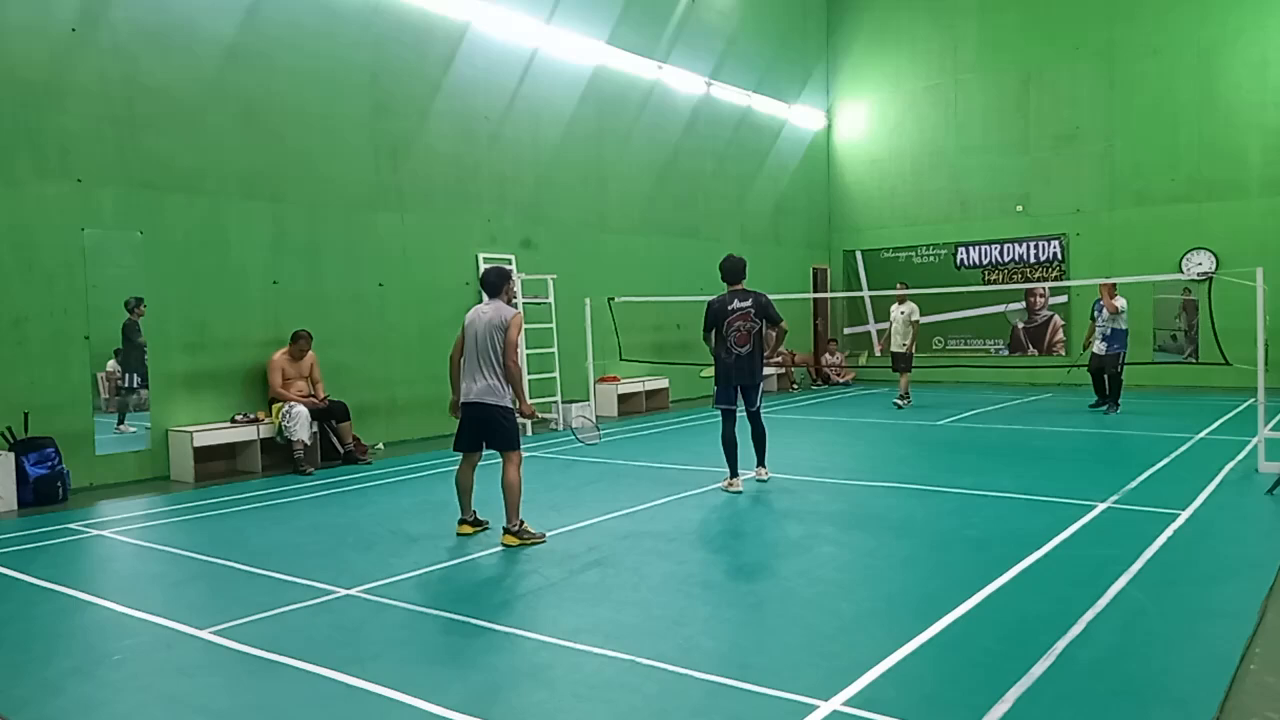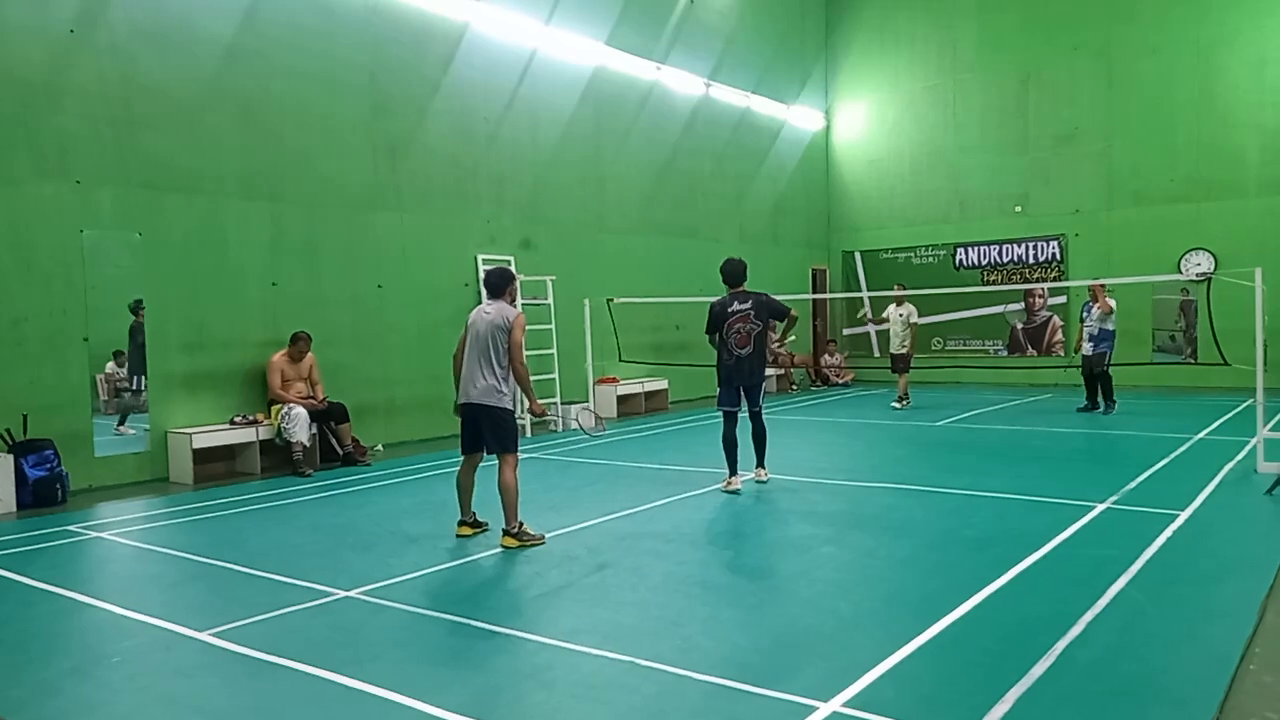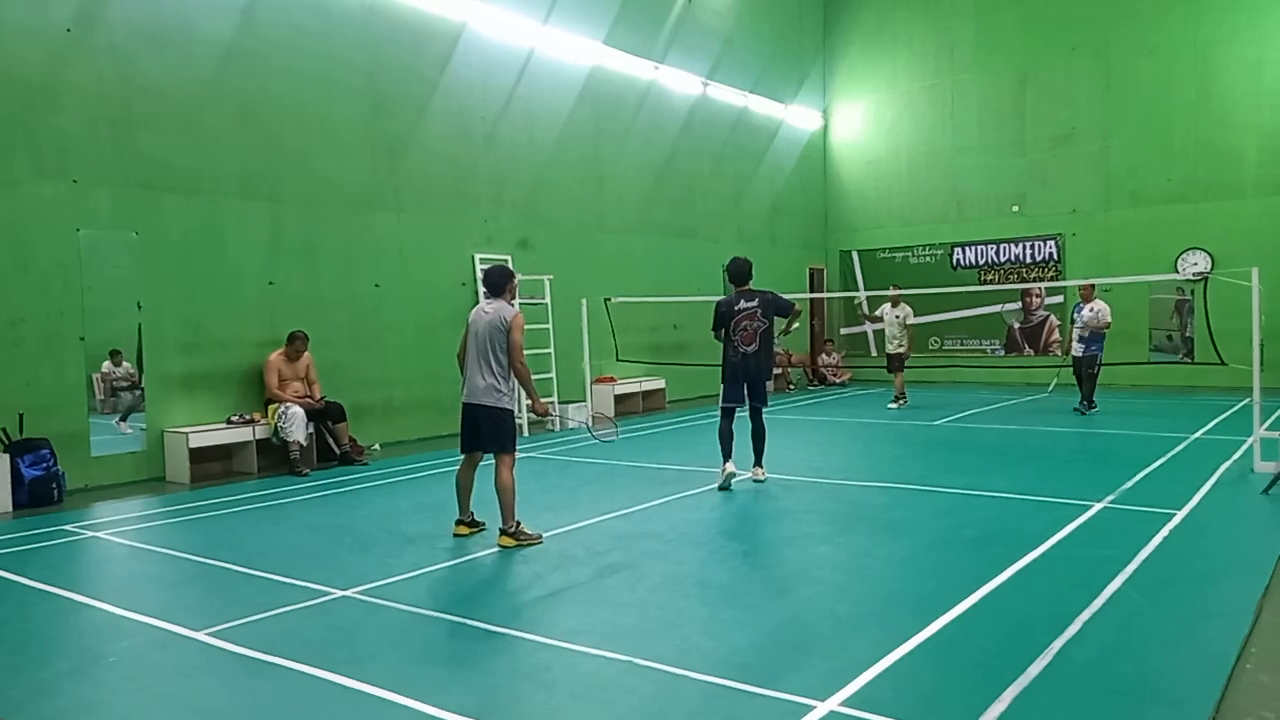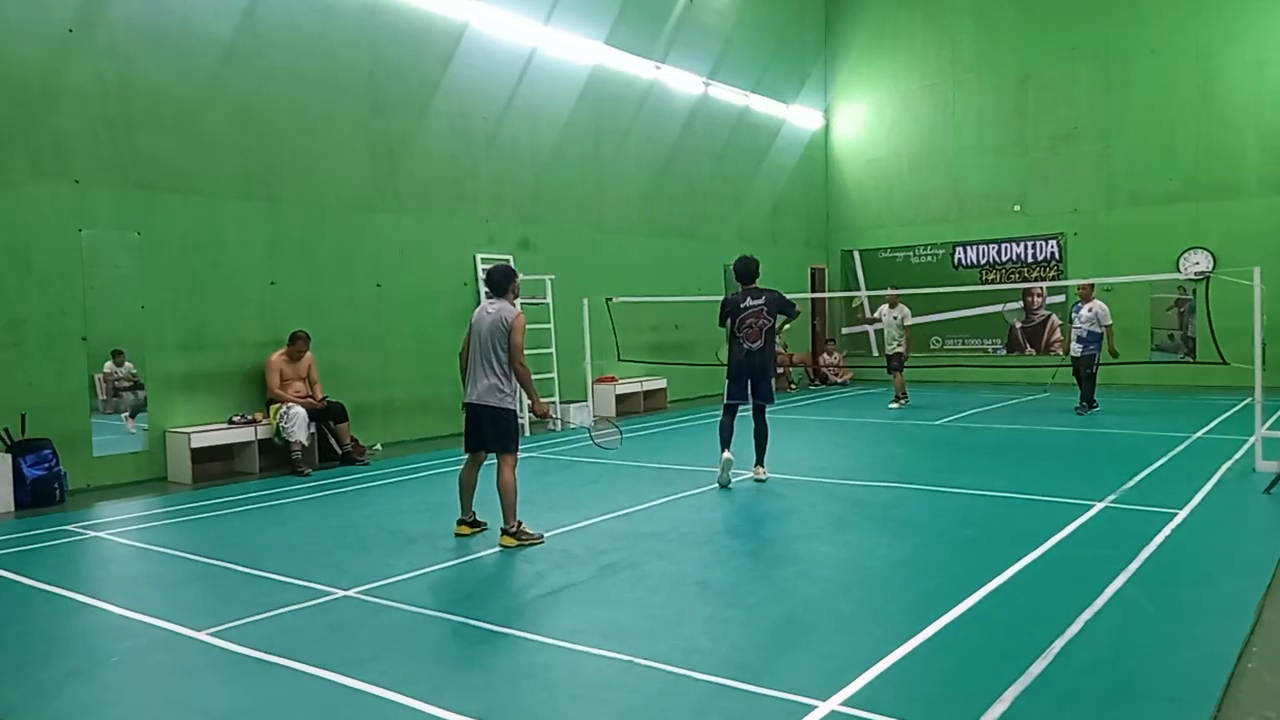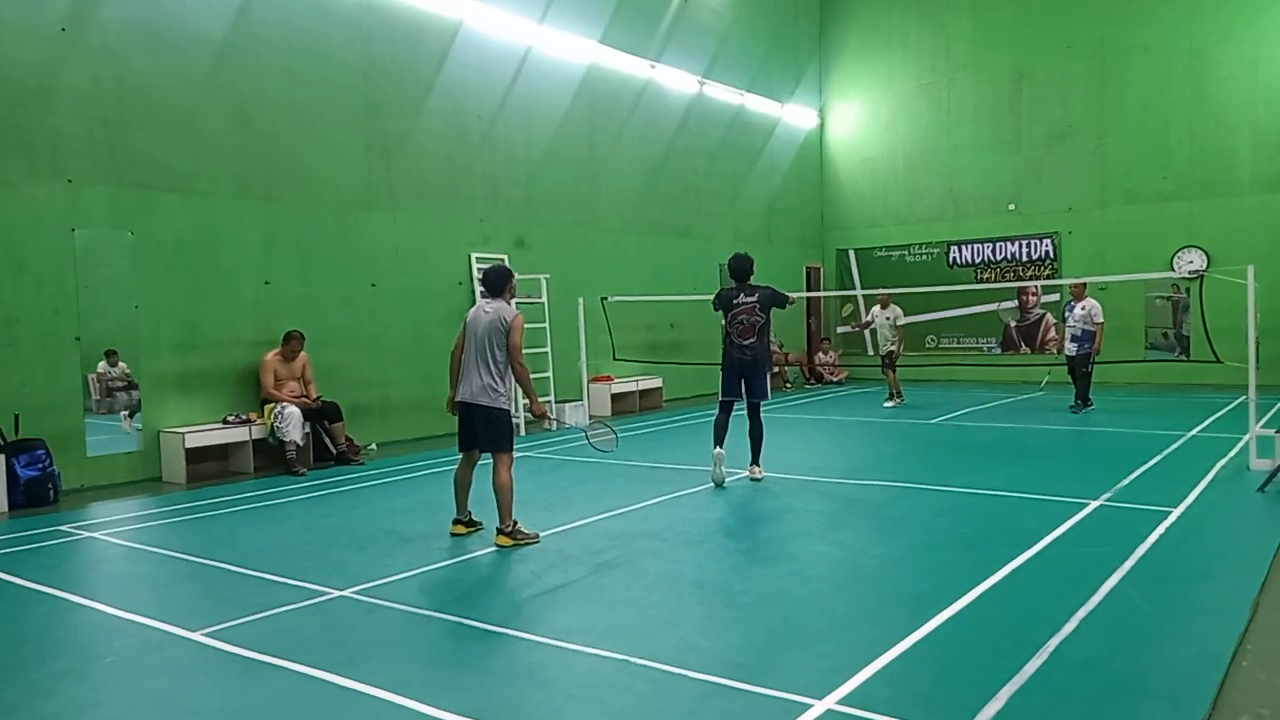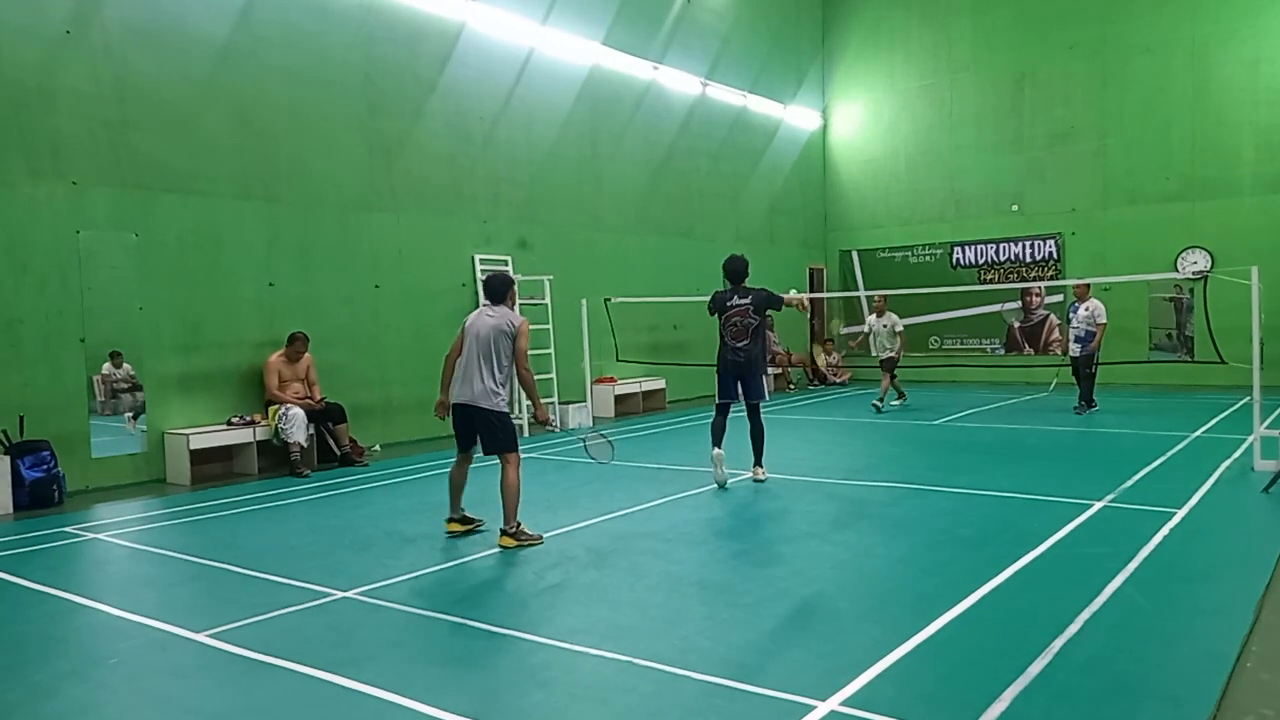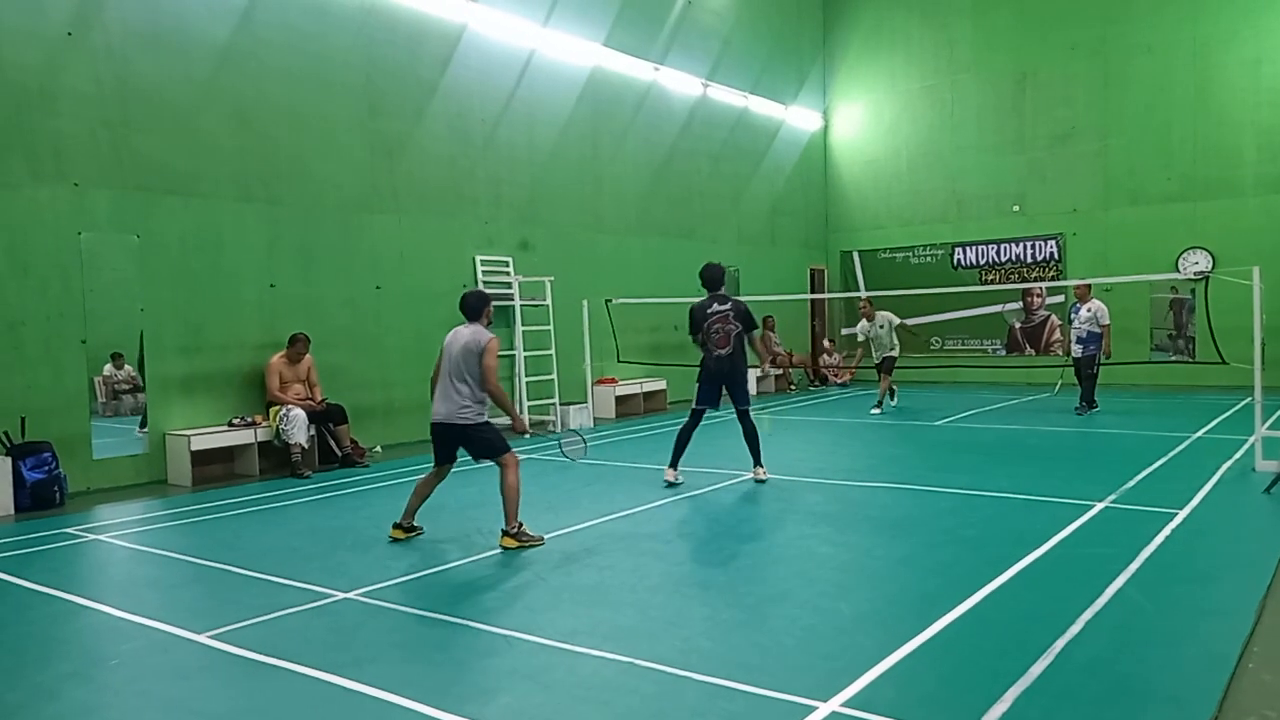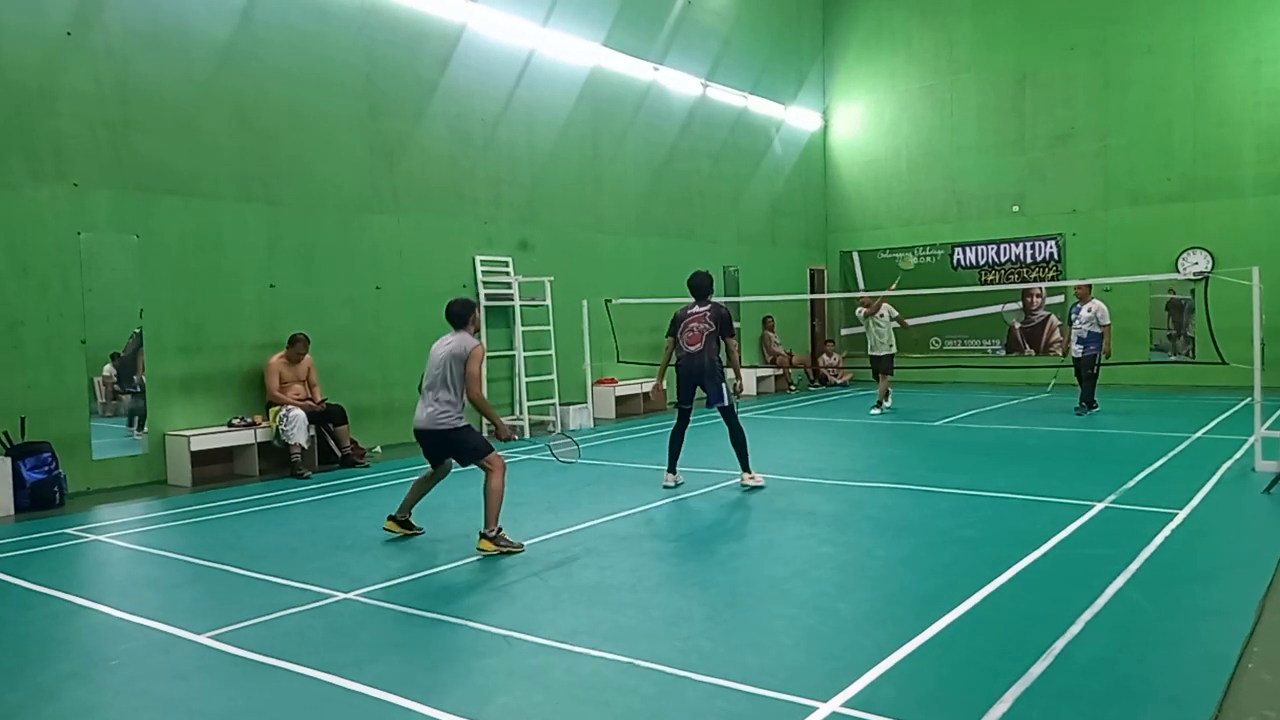
dt=0.3s
person 1, frame 1
left shoulder: (472, 314)
right shoulder: (511, 315)
left elbow: (455, 356)
right elbow: (510, 362)
left wrist: (455, 394)
right wrist: (522, 400)
left hip: (469, 398)
right hip: (496, 399)
left knee: (469, 459)
right knee: (512, 459)
left ankle: (467, 519)
right ankle: (513, 529)
person 1, frame 2
left shoulder: (475, 314)
right shoulder: (514, 316)
left elbow: (458, 356)
right elbow: (517, 363)
left wrist: (459, 393)
right wrist: (532, 400)
left hip: (469, 399)
right hip: (495, 400)
left knee: (470, 459)
right knee: (508, 462)
left ankle: (466, 520)
right ankle: (512, 530)
person 1, frame 3
left shoulder: (476, 312)
right shoulder: (513, 316)
left elbow: (462, 355)
right elbow: (517, 363)
right wrist: (535, 399)
left hip: (471, 398)
right hip: (496, 400)
left knee: (470, 459)
right knee: (505, 461)
left ankle: (464, 520)
right ankle: (509, 530)
person 1, frame 4
left shoulder: (479, 312)
right shoulder: (514, 316)
left elbow: (464, 355)
right elbow: (517, 363)
right wrist: (535, 400)
left hip: (475, 399)
right hip: (499, 401)
left knee: (474, 458)
right knee: (507, 462)
left ankle: (466, 519)
right ankle: (511, 529)
person 1, frame 5
left shoulder: (474, 311)
right shoulder: (512, 316)
left elbow: (456, 353)
right elbow: (516, 364)
left wrist: (453, 391)
right wrist: (534, 400)
left hip: (466, 397)
right hip: (492, 400)
left knee: (469, 457)
right knee: (503, 461)
left ankle: (462, 519)
right ankle: (507, 529)
person 1, frame 6
left shoulder: (473, 317)
right shoulder: (517, 322)
left elbow: (451, 356)
right elbow: (523, 369)
left wrist: (444, 395)
right wrist: (538, 406)
left hip: (461, 400)
right hip: (490, 402)
left knee: (463, 457)
right knee: (511, 461)
left ankle: (456, 517)
right ankle: (510, 530)
person 1, frame 7
left shoulder: (452, 335)
right shoulder: (488, 340)
left elbow: (435, 377)
right elbow: (492, 386)
right wrist: (515, 417)
left hip: (440, 418)
right hip: (469, 418)
left knee: (439, 470)
right knee: (509, 463)
left ankle: (403, 524)
right ankle: (512, 530)
person 1, frame 8
left shoulder: (440, 342)
right shoulder: (473, 347)
right elbow: (474, 394)
right wrist: (499, 424)
left hip: (423, 423)
right hip: (448, 424)
left knee: (440, 469)
right knee: (495, 465)
left ankle: (399, 518)
right ankle: (490, 534)
person 2, frame 1
left shoulder: (716, 304)
right shoulder: (760, 300)
left elbow: (707, 337)
right elbow: (782, 328)
right wrist: (773, 350)
left hip: (726, 371)
right hip: (753, 370)
left knee: (728, 422)
right knee: (755, 417)
left ankle: (734, 478)
right ankle: (761, 467)
person 2, frame 2
left shoulder: (717, 306)
right shoulder: (762, 301)
left elbow: (712, 339)
right elbow: (793, 316)
right wrist: (782, 337)
left hip: (728, 371)
right hip: (755, 370)
left knee: (729, 423)
right knee: (756, 418)
left ankle: (733, 477)
right ankle: (761, 469)
person 2, frame 3
left shoulder: (723, 304)
right shoulder: (767, 299)
left elbow: (717, 335)
right elbow: (797, 309)
right wrist: (788, 327)
left hip: (733, 368)
right hip: (760, 367)
left knee: (727, 417)
right knee: (756, 416)
left ankle: (728, 462)
right ankle: (758, 468)
person 2, frame 4
left shoulder: (730, 301)
right shoulder: (772, 297)
left elbow: (722, 325)
right elbow: (796, 311)
right wrist: (781, 326)
left hip: (738, 365)
right hip: (764, 365)
left knee: (729, 413)
right knee: (759, 415)
left ankle: (726, 451)
right ankle: (759, 467)
person 2, frame 5
left shoulder: (725, 296)
right shoulder: (765, 294)
right elbow: (790, 300)
right wrist: (790, 297)
left hip: (732, 362)
right hip: (757, 362)
left knee: (724, 410)
right knee: (754, 413)
left ankle: (718, 448)
right ankle: (755, 466)
person 2, frame 6
left shoulder: (719, 298)
right shoulder: (760, 297)
right elbow: (786, 301)
right wrist: (800, 300)
left hip: (727, 363)
right hip: (752, 364)
left knee: (721, 412)
right knee: (754, 414)
left ankle: (717, 448)
right ankle: (758, 467)
person 2, frame 7
left shoulder: (697, 310)
right shoulder: (739, 307)
right elbow: (753, 339)
right wrist: (764, 361)
left hip: (710, 369)
right hip: (735, 369)
left knee: (694, 419)
right knee: (744, 418)
left ankle: (671, 468)
right ankle: (758, 468)
person 2, frame 8
left shoulder: (680, 314)
right shoulder: (720, 311)
left elbow: (669, 347)
right elbow: (731, 347)
left wrist: (659, 379)
right wrist: (738, 377)
left hip: (685, 368)
right hip: (710, 368)
left knee: (682, 421)
right knee: (731, 419)
left ankle: (671, 474)
right ankle: (746, 473)
